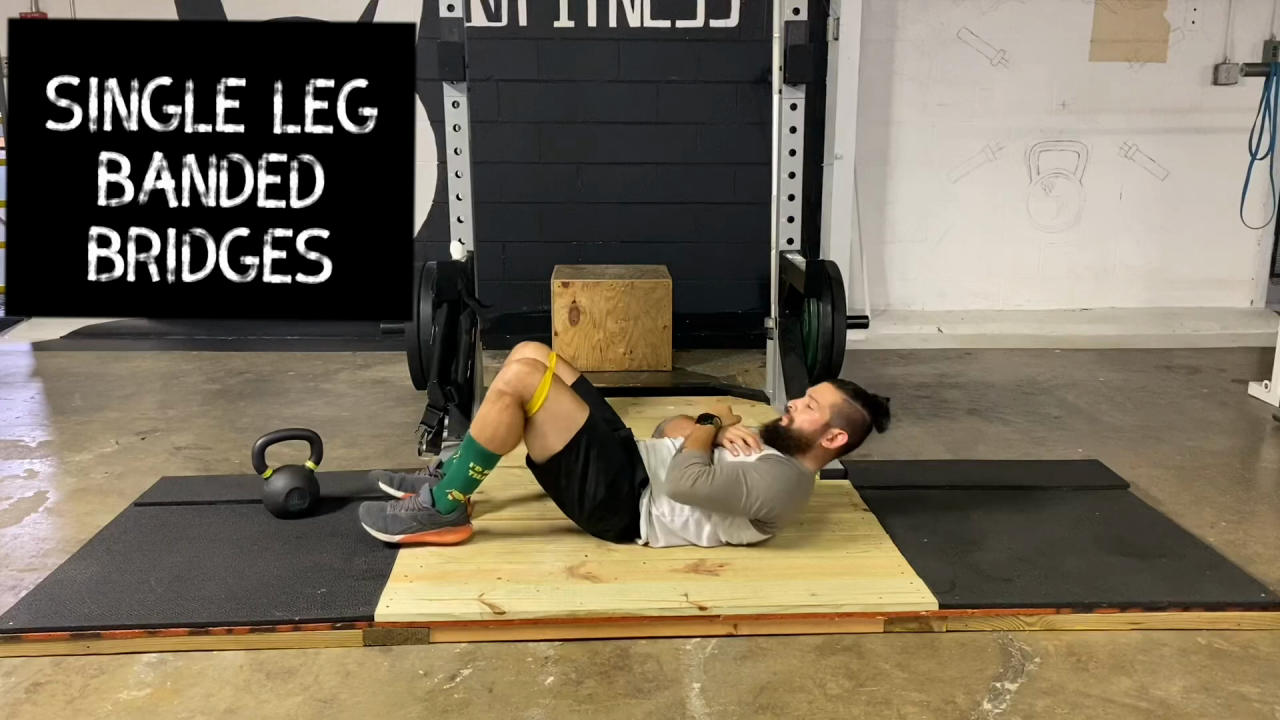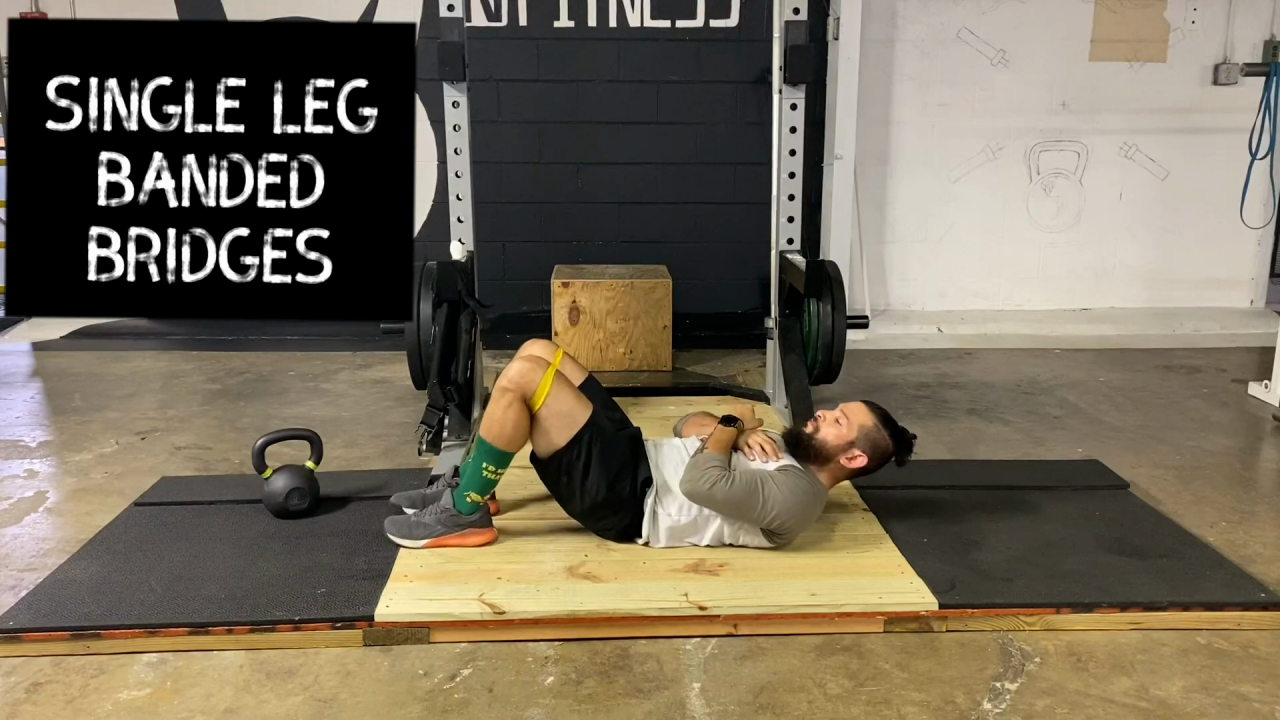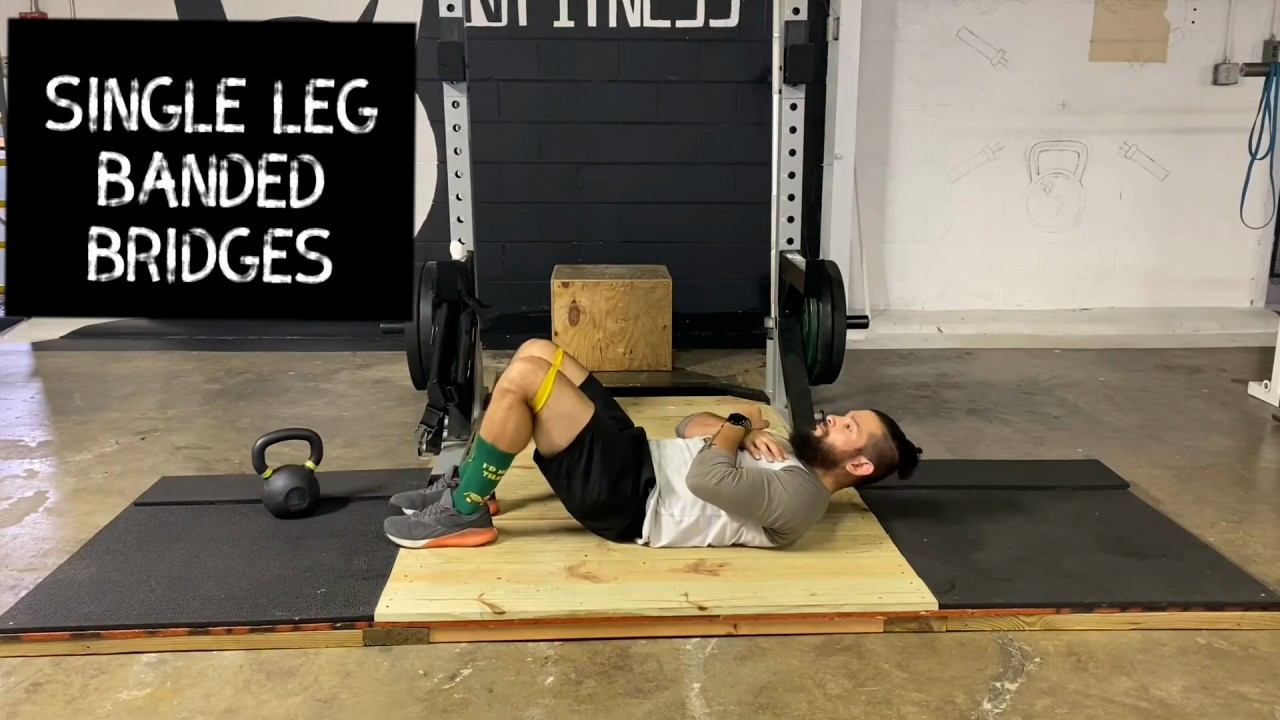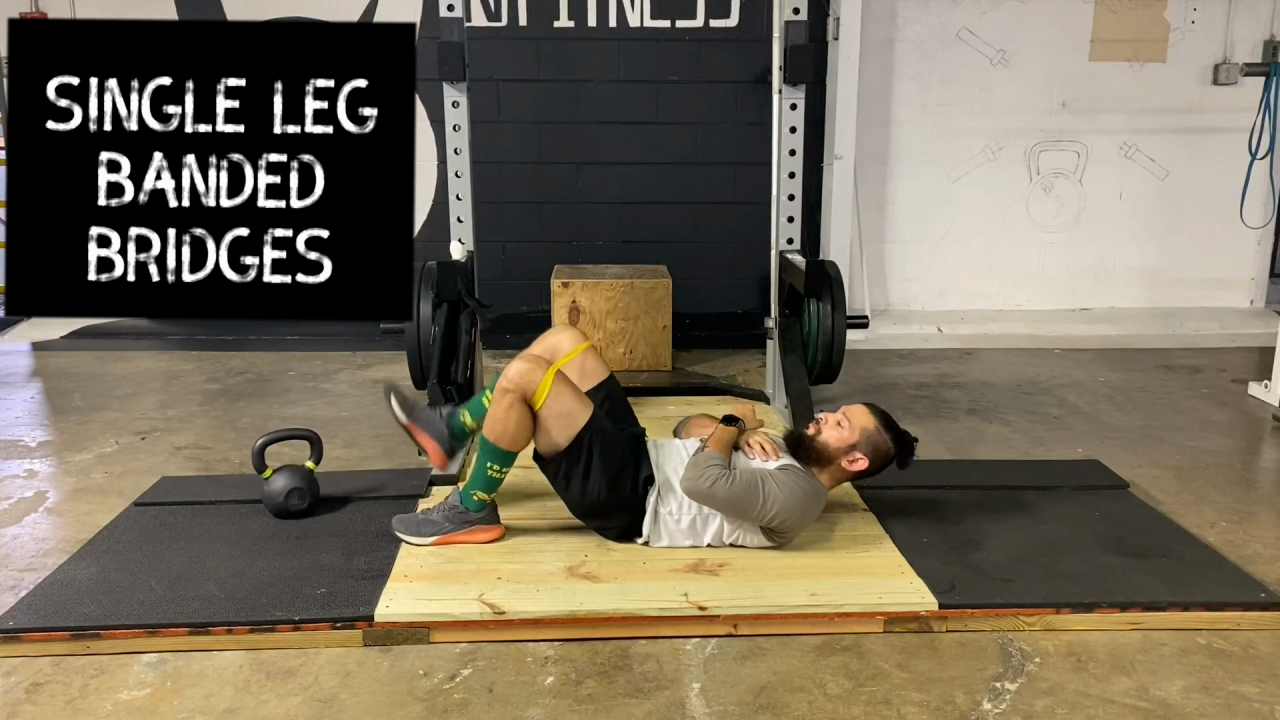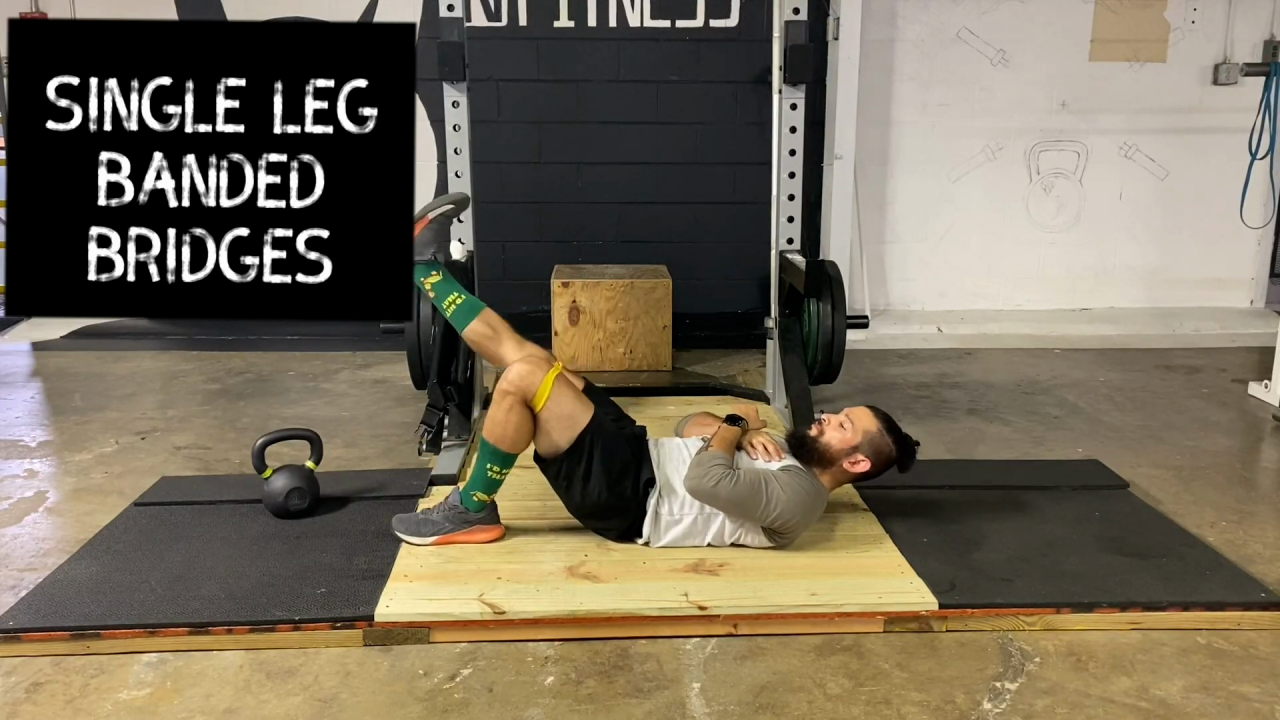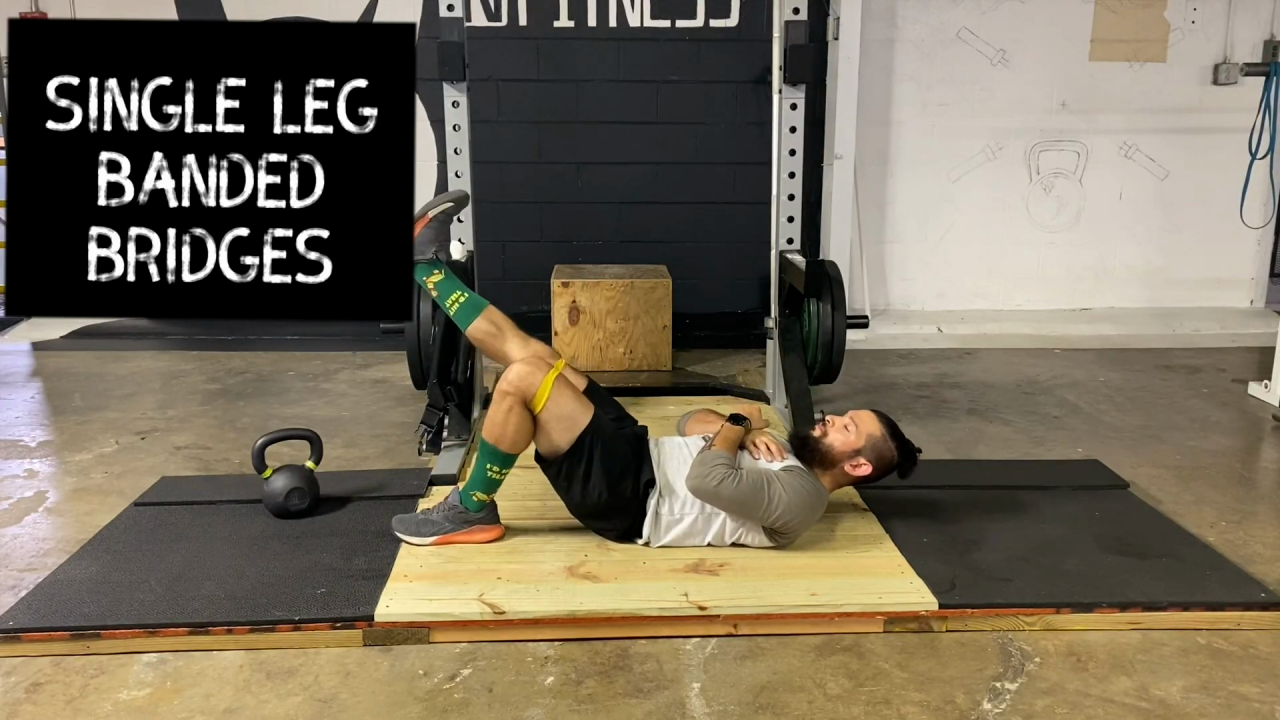
dt=0.7s
person 1, frame 1
left shoulder: (784, 481)
right shoulder: (773, 443)
left elbow: (682, 483)
right elbow: (670, 430)
left wrist: (713, 421)
right wrist: (722, 425)
left hip: (622, 502)
right hip: (630, 456)
left knee: (517, 379)
right knee: (529, 353)
left ankle: (443, 510)
right ankle: (450, 476)
person 1, frame 2
left shoulder: (795, 497)
right shoulder: (782, 452)
left elbow: (699, 484)
right elbow: (689, 426)
left wrist: (734, 423)
right wrist: (740, 429)
left hip: (623, 499)
right hip: (634, 454)
left knee: (521, 375)
right knee: (536, 351)
left ankle: (464, 512)
right ankle: (469, 483)
person 1, frame 3
left shoulder: (797, 499)
right shoulder: (785, 454)
left elbow: (706, 478)
right elbow: (692, 426)
left wrist: (741, 424)
right wrist: (747, 431)
left hip: (626, 499)
right hip: (636, 453)
left knee: (522, 377)
right knee: (536, 351)
left ankle: (464, 513)
right ankle: (468, 483)
person 1, frame 4
left shoulder: (795, 496)
right shoulder: (786, 454)
left elbow: (701, 481)
right elbow: (688, 429)
left wrist: (735, 426)
right wrist: (741, 431)
left hip: (624, 498)
right hip: (638, 456)
left knee: (521, 375)
right knee: (561, 341)
left ankle: (472, 510)
right ankle: (449, 430)
person 1, frame 5
left shoulder: (796, 497)
right shoulder: (785, 454)
left elbow: (703, 479)
right elbow: (691, 426)
left wrist: (736, 424)
right wrist: (745, 429)
left hip: (626, 499)
right hip: (638, 455)
left knee: (522, 378)
right knee: (521, 353)
left ankle: (472, 512)
right ankle: (430, 271)
person 1, frame 6
left shoulder: (798, 499)
right shoulder: (784, 455)
left elbow: (705, 479)
right elbow: (692, 424)
left wrist: (740, 424)
right wrist: (744, 429)
left hip: (626, 497)
right hip: (638, 454)
left knee: (522, 379)
right knee: (529, 353)
left ankle: (472, 511)
right ankle: (430, 267)
